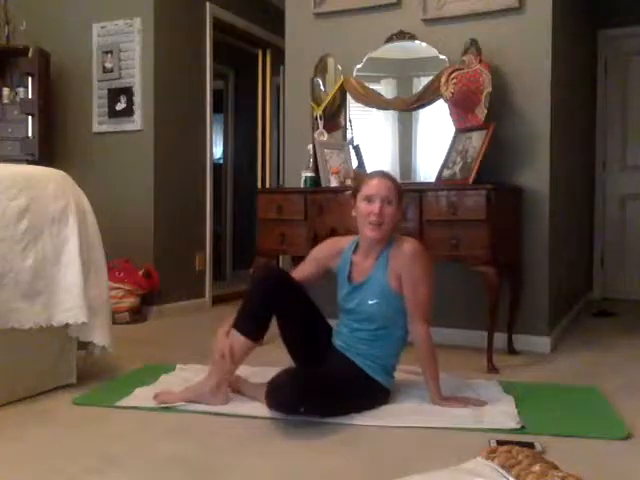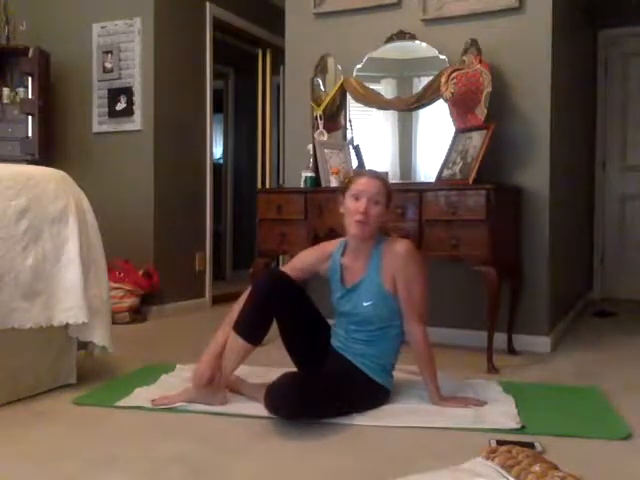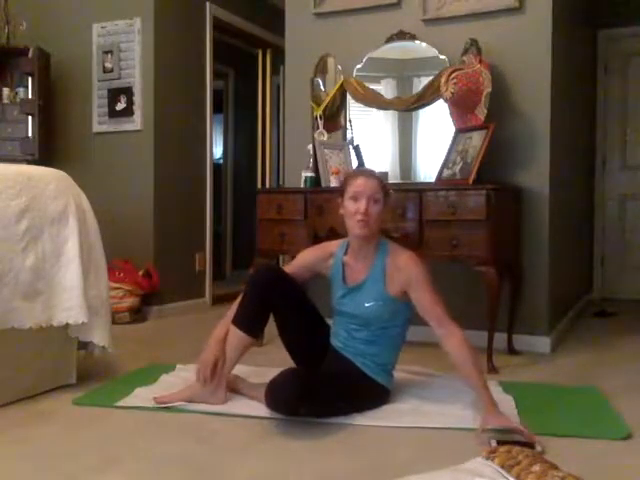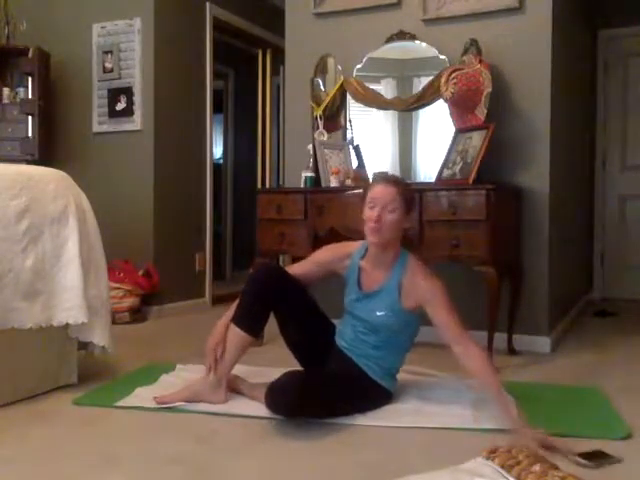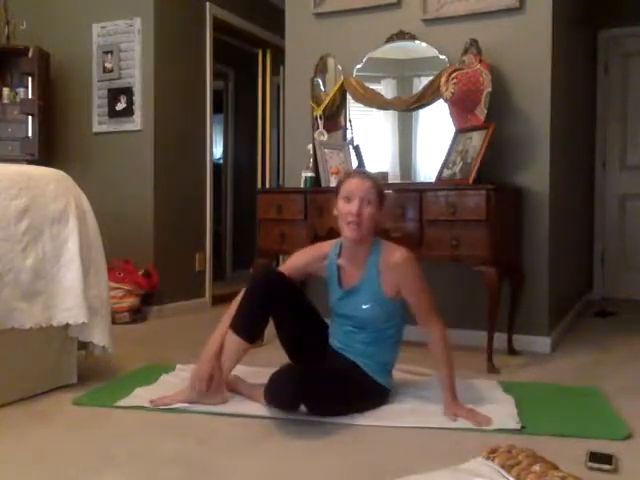
dt=1s
person 1, frame 1
left shoulder: (408, 253)
right shoulder: (335, 249)
left elbow: (419, 327)
right elbow: (285, 287)
left wrist: (437, 396)
right wrist: (229, 328)
left hip: (366, 380)
right hip: (329, 351)
left knee: (288, 389)
right knee: (270, 277)
left ankle: (238, 385)
right ankle: (215, 382)
person 1, frame 2
left shoulder: (399, 254)
right shoulder: (326, 255)
left elbow: (416, 329)
right elbow: (254, 295)
left wrist: (436, 396)
right wrist: (213, 352)
left hip: (366, 380)
right hip: (329, 353)
left knee: (287, 396)
right knee: (271, 282)
left ankle: (234, 384)
right ankle: (215, 382)
person 1, frame 3
left shoulder: (402, 264)
right shoulder: (327, 255)
left elbow: (448, 331)
right elbow: (257, 289)
left wrist: (489, 406)
right wrist: (218, 337)
left hip: (365, 380)
right hip: (328, 352)
left knee: (289, 391)
right knee: (267, 276)
left ankle: (236, 385)
right ankle: (214, 383)
person 1, frame 4
left shoulder: (418, 281)
right shoulder: (343, 256)
left elbow: (465, 347)
right elbow: (274, 282)
left wrist: (518, 421)
right wrist: (224, 321)
left hip: (365, 382)
right hip: (331, 350)
left knee: (287, 395)
right knee: (265, 276)
left ankle: (234, 385)
right ankle: (214, 381)
person 1, frame 5
left shoulder: (396, 262)
right shoulder: (321, 256)
left elbow: (434, 328)
right elbow: (251, 294)
left wrist: (450, 398)
right wrist: (211, 351)
left hip: (365, 380)
right hip: (327, 352)
left knee: (285, 388)
right knee: (266, 279)
left ankle: (234, 386)
right ankle: (212, 384)
